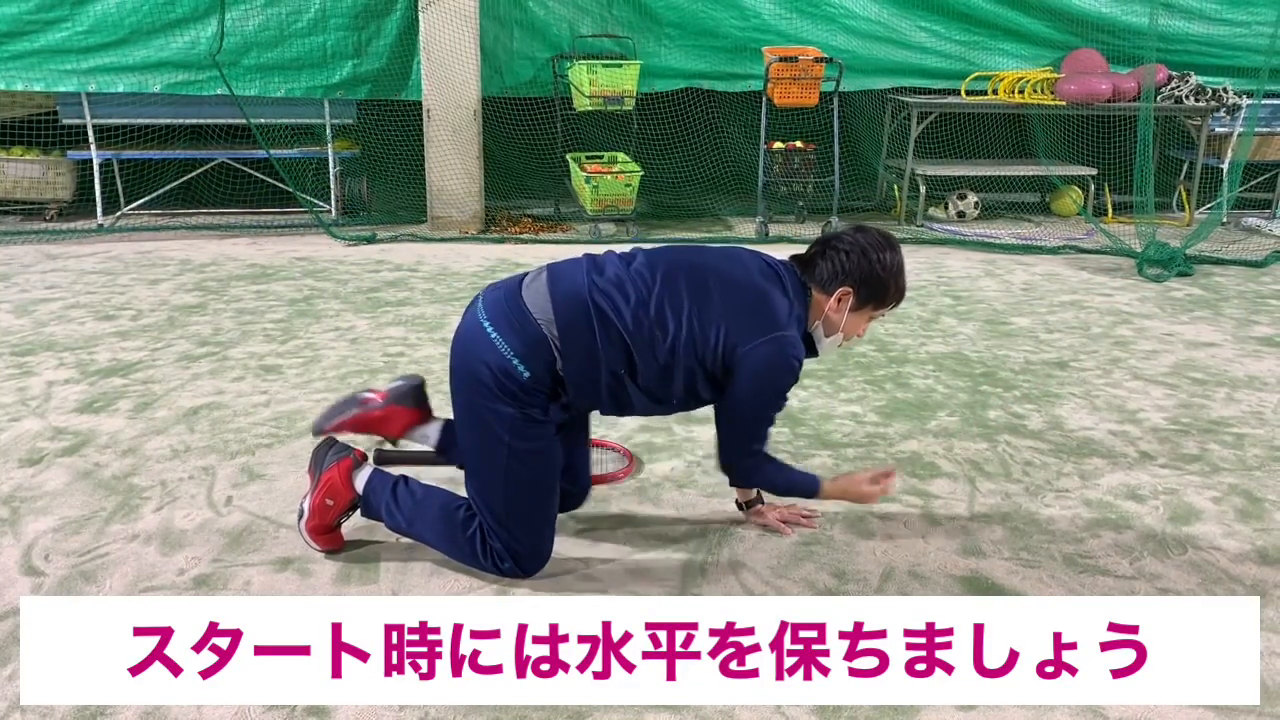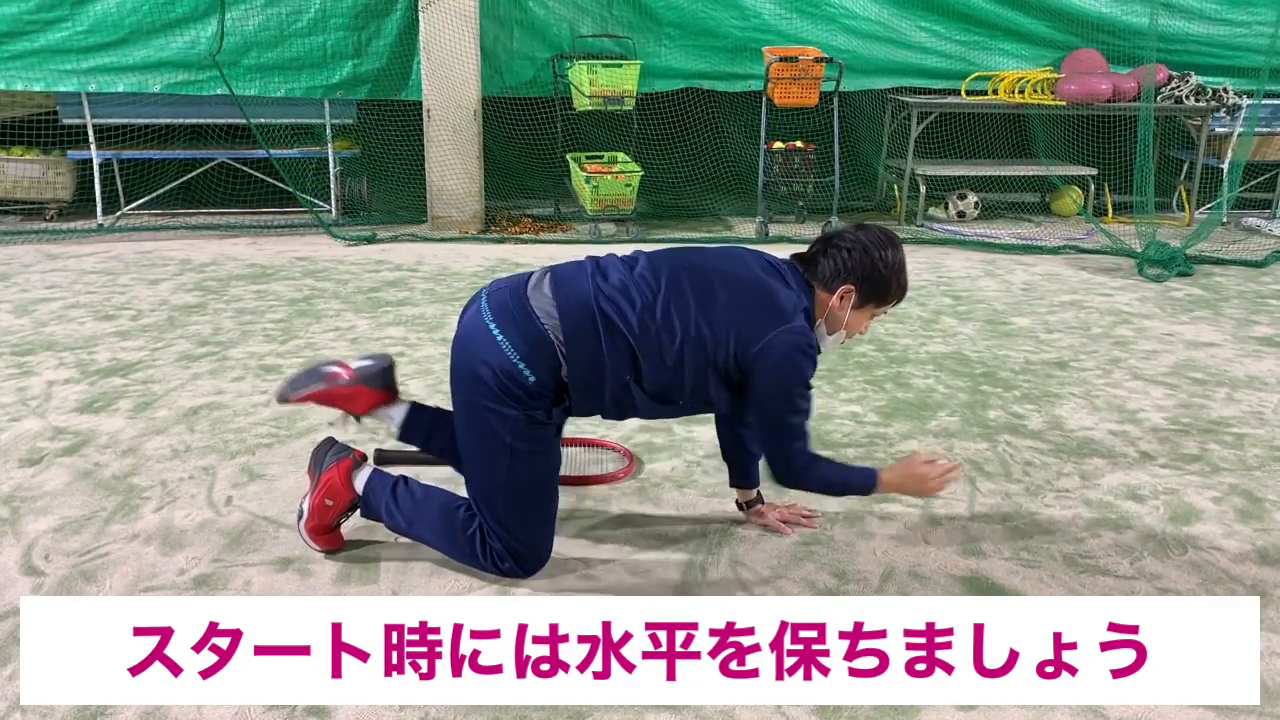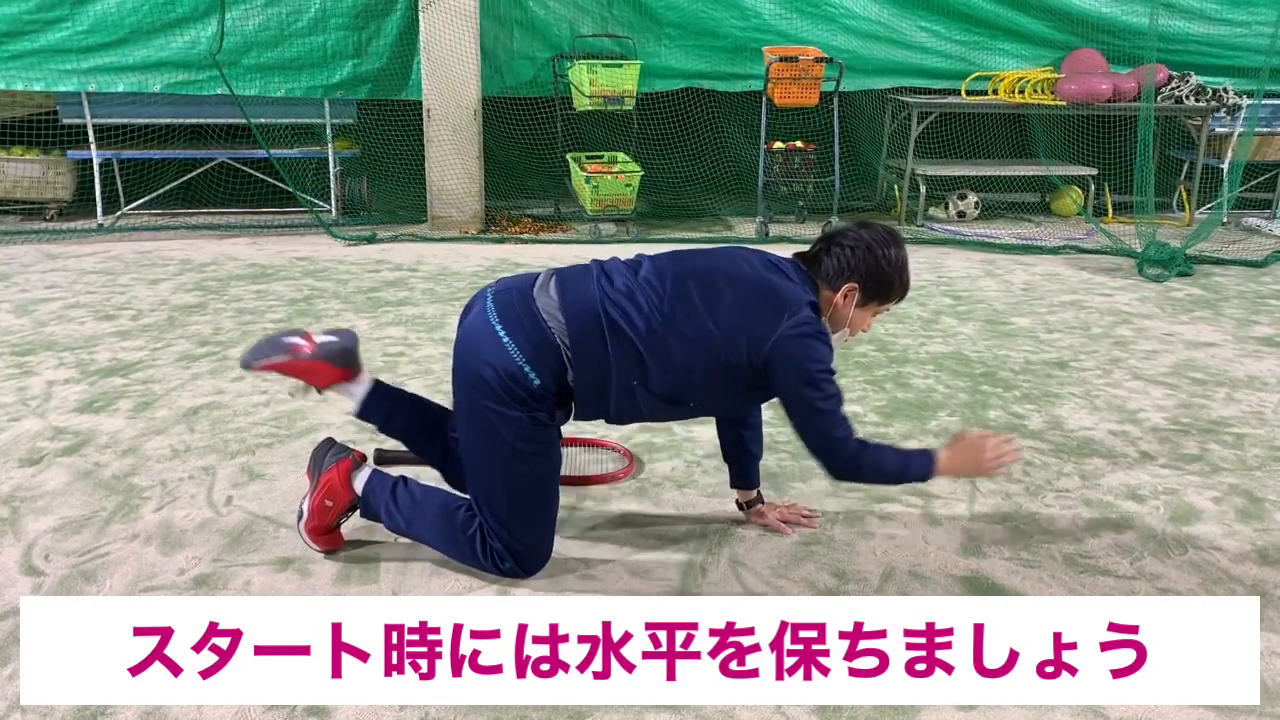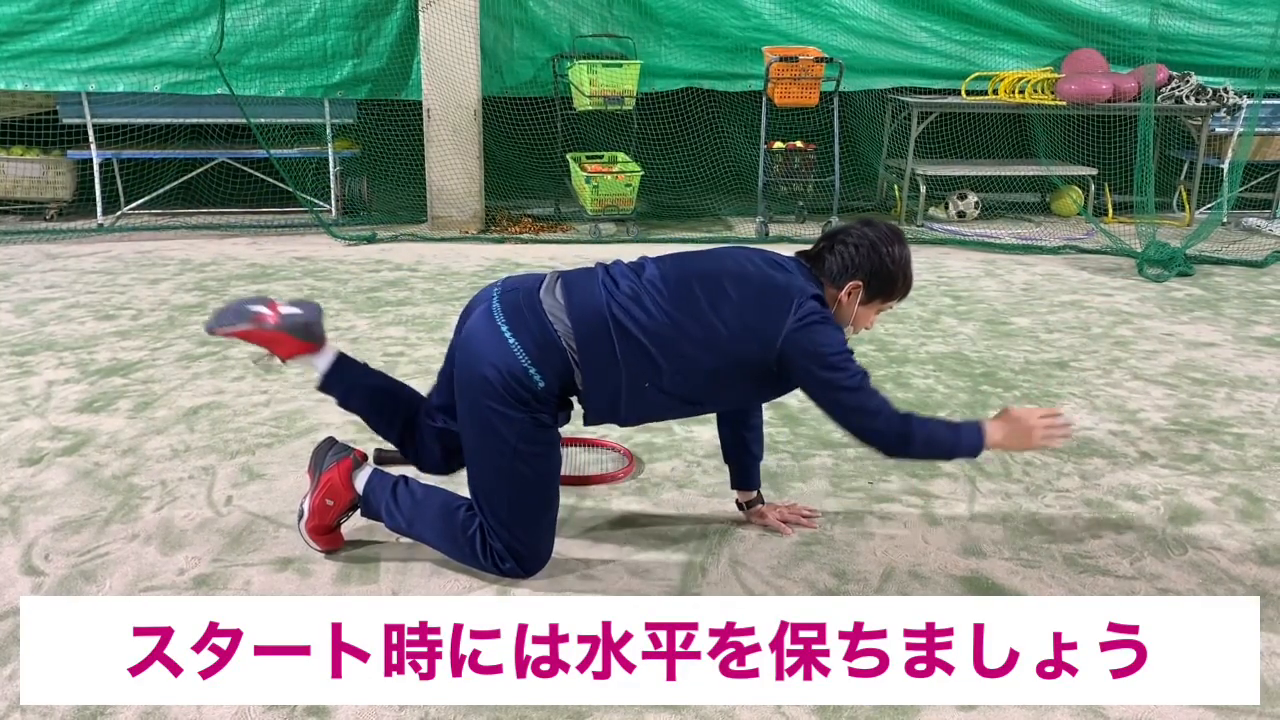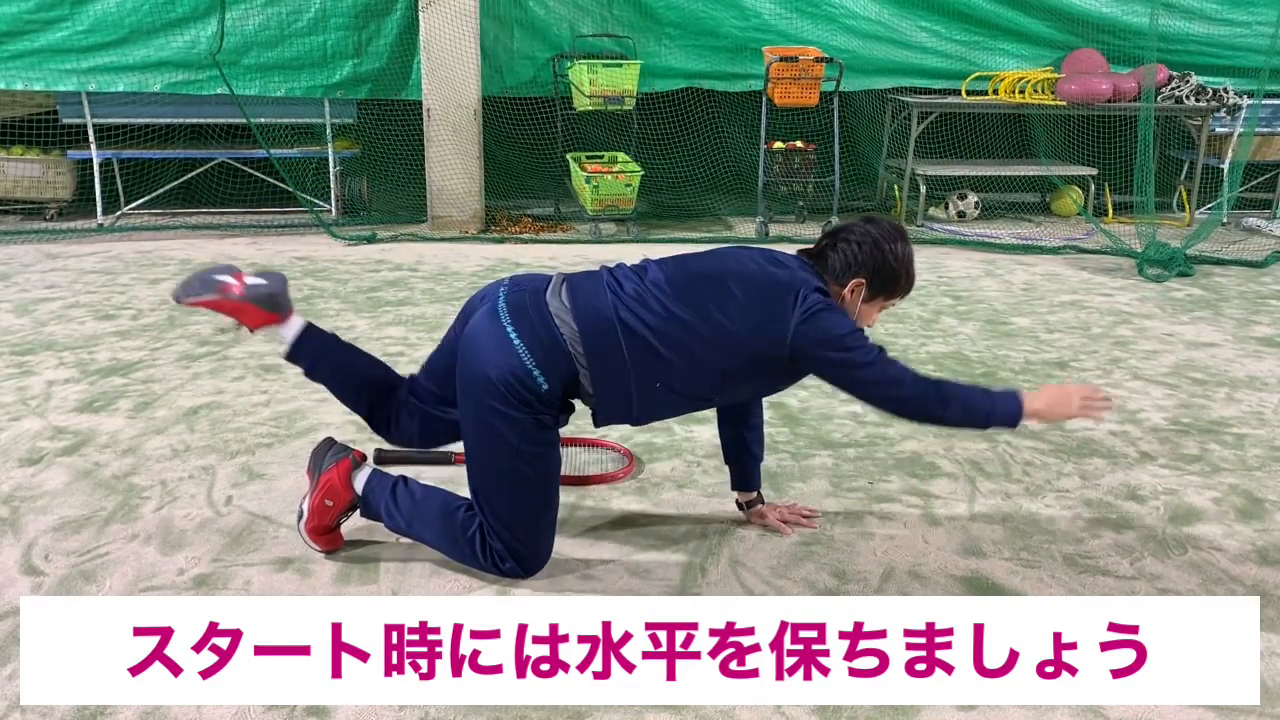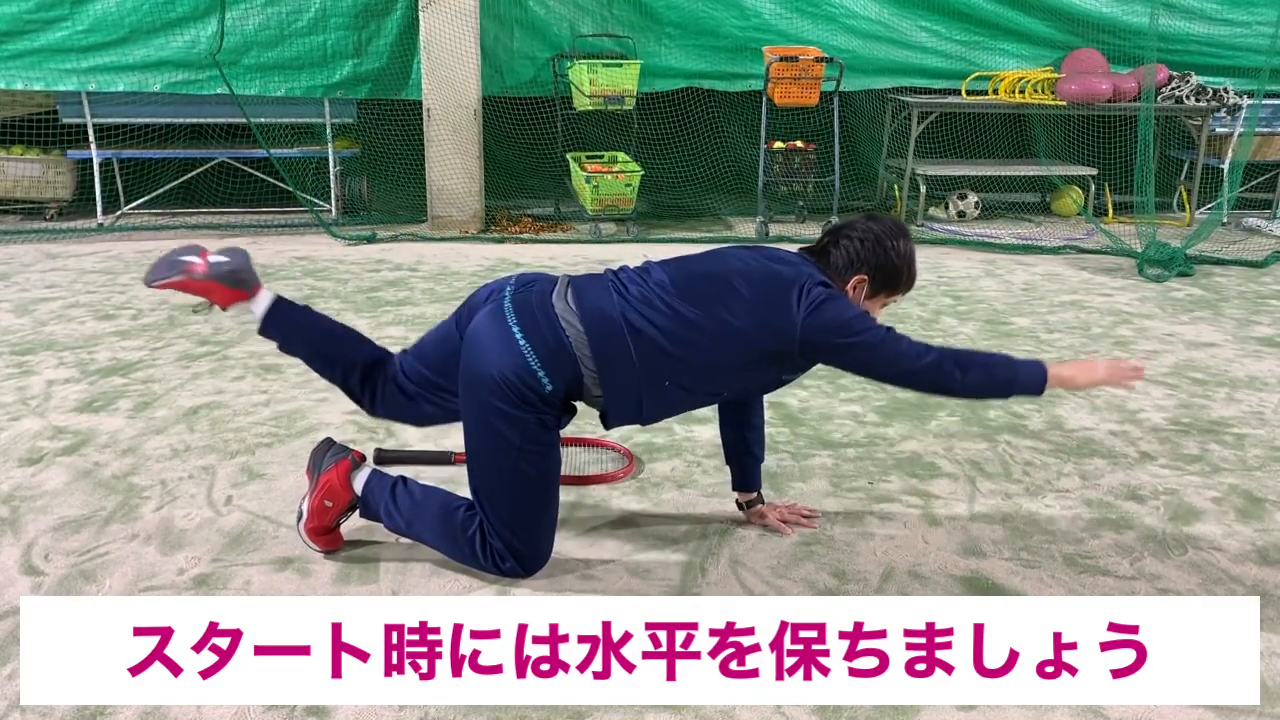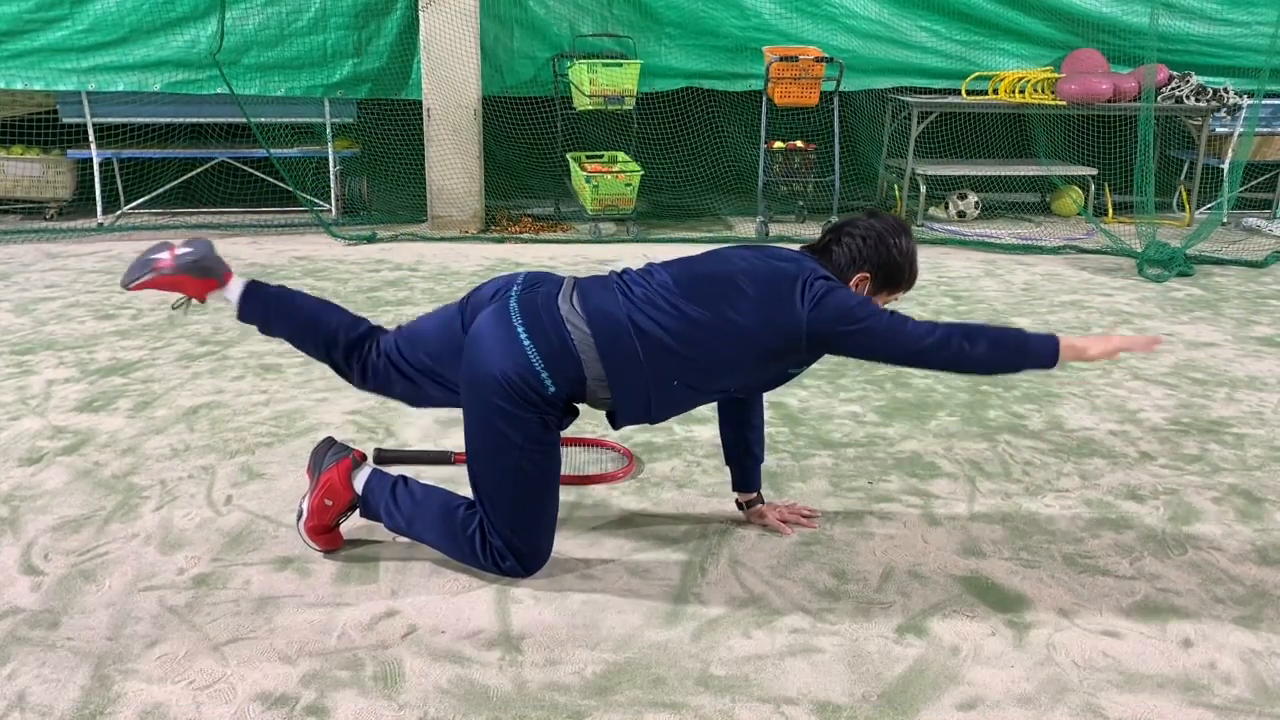
dt=0.1s
person 1, frame 1
left shoulder: (766, 280)
right shoulder: (777, 343)
left elbow: (741, 401)
right elbow: (740, 454)
left wrist: (753, 500)
right wrist: (828, 489)
left hip: (514, 316)
right hip: (514, 359)
left knee: (567, 491)
right knee: (516, 554)
left ankle: (416, 422)
right ankle: (356, 483)
person 1, frame 2
left shoulder: (764, 277)
right shoulder: (787, 340)
left elbow: (734, 395)
right elbow: (793, 464)
left wrist: (749, 500)
right wrist: (886, 481)
left hip: (509, 311)
right hip: (514, 362)
left knee: (495, 471)
right knee: (514, 552)
left ankle: (375, 400)
right ankle: (355, 480)
person 1, frame 3
left shoulder: (770, 280)
right shoulder: (798, 333)
left elbow: (737, 392)
right elbow: (841, 456)
left wrist: (751, 497)
right wrist: (941, 462)
left hip: (511, 312)
right hip: (518, 362)
left knee: (470, 466)
right knee: (515, 552)
left ankle: (339, 374)
right ankle: (355, 481)
person 1, frame 4
left shoulder: (766, 279)
right shoulder: (804, 326)
left elbow: (737, 388)
right elbow: (882, 427)
left wrist: (751, 498)
right wrist: (989, 435)
left hip: (516, 308)
right hip: (519, 366)
left knee: (429, 440)
right knee: (513, 551)
left ankle: (304, 344)
right ankle: (354, 482)
person 1, frame 5
left shoulder: (771, 278)
right shoulder: (812, 318)
left elbow: (739, 388)
right elbow: (913, 397)
left wrist: (752, 498)
right wrist: (1029, 404)
left hip: (516, 310)
right hip: (523, 367)
left knee: (408, 417)
right knee: (513, 552)
left ankle: (275, 318)
right ankle: (353, 483)
person 1, frame 6
left shoulder: (766, 275)
right shoulder: (816, 312)
left elbow: (738, 383)
right elbow: (930, 370)
left wrist: (751, 498)
right wrist: (1055, 373)
left hip: (519, 307)
right hip: (522, 370)
left knee: (386, 389)
right knee: (513, 550)
left ankle: (243, 292)
right ankle: (356, 484)
person 1, frame 7
left shoulder: (770, 274)
right shoulder: (820, 306)
left elbow: (739, 384)
right elbow: (946, 347)
left wrist: (751, 499)
right wrist: (1071, 347)
left hip: (520, 306)
right hip: (526, 371)
left knee: (373, 359)
right knee: (512, 549)
left ankle: (216, 283)
right ankle: (356, 482)
